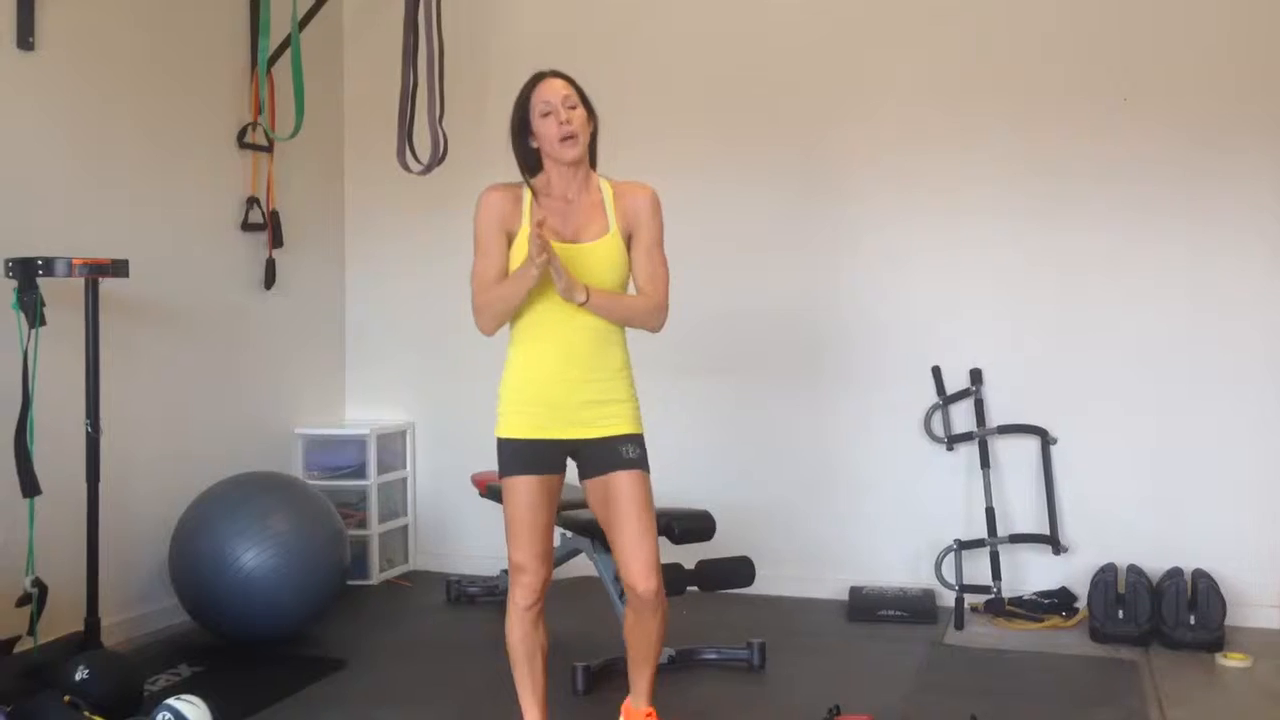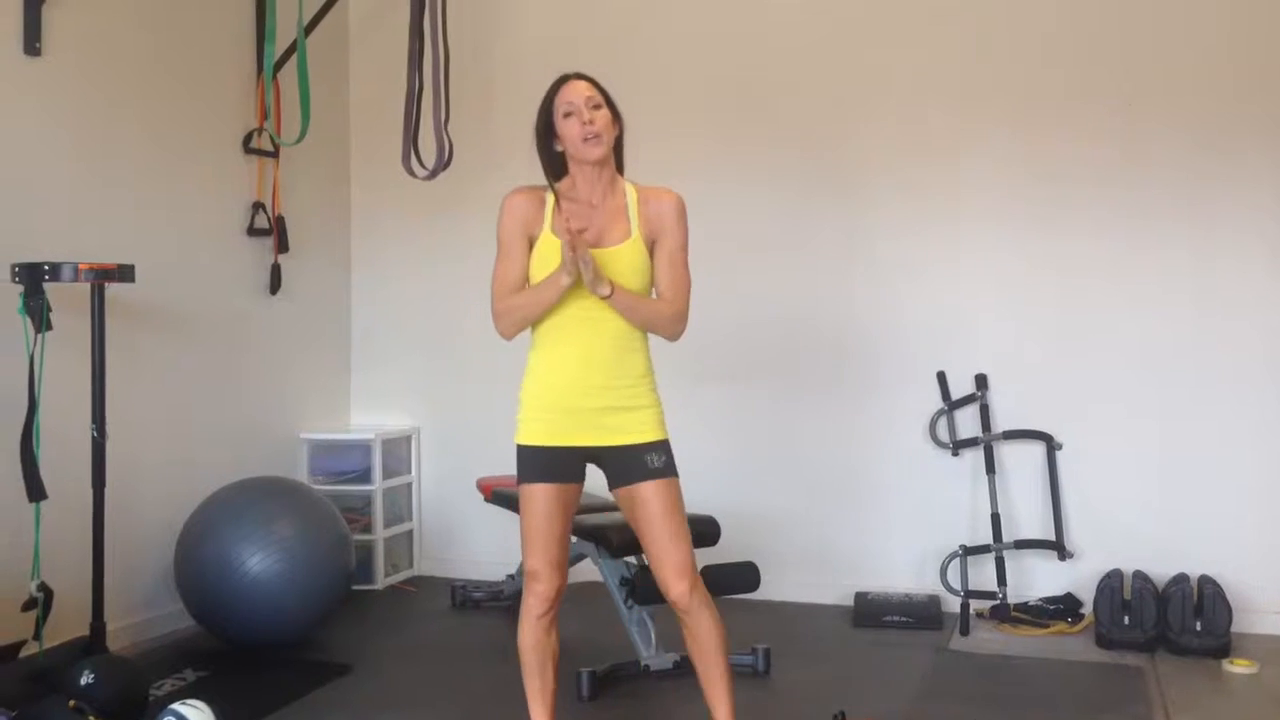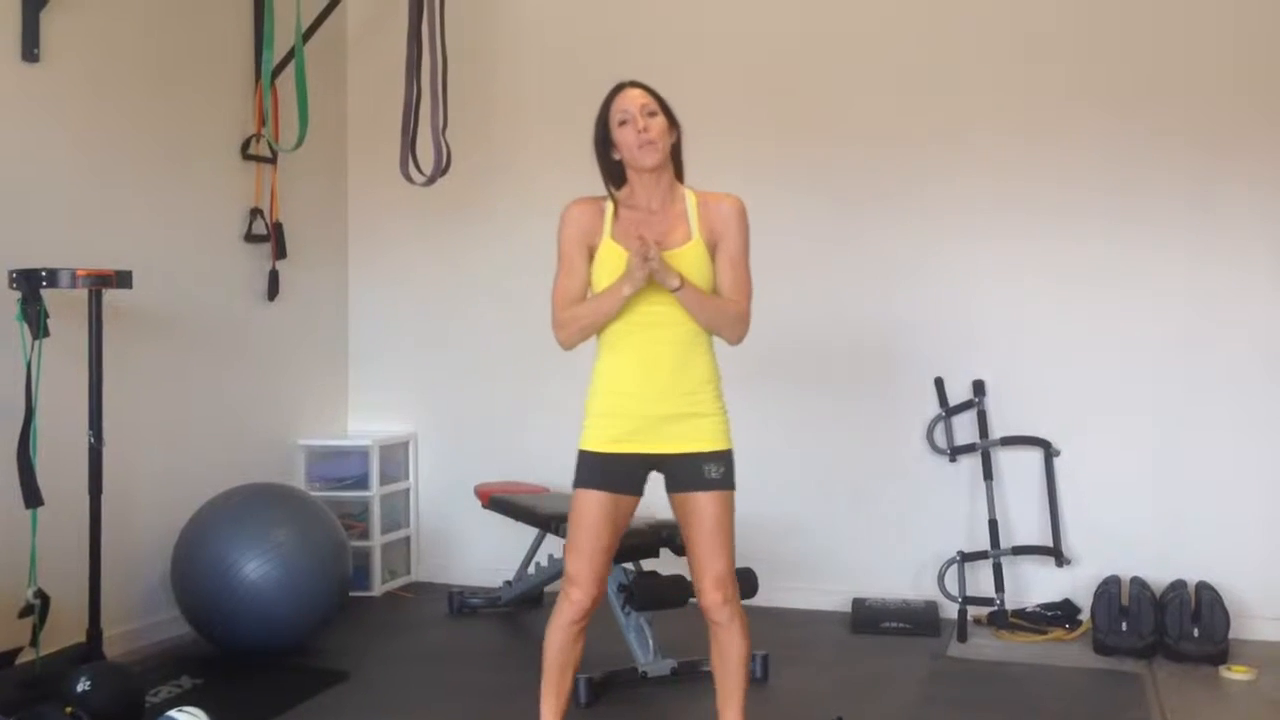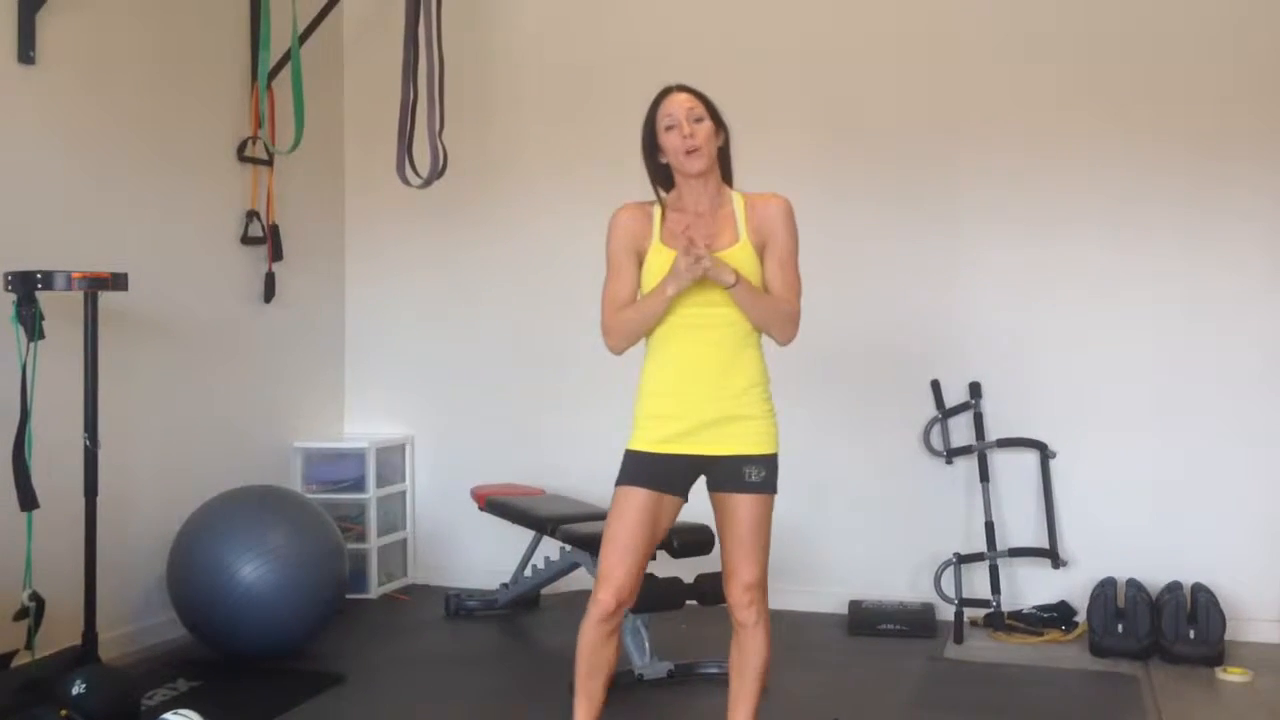
dt=0.3s
person 1, frame 1
left shoulder: (634, 201)
right shoulder: (502, 204)
left elbow: (654, 311)
right elbow: (486, 315)
left wrist: (575, 288)
right wrist: (534, 268)
left hip: (609, 413)
right hip: (530, 412)
left knee: (645, 583)
right knee: (528, 582)
person 1, frame 2
left shoulder: (660, 207)
right shoulder: (525, 207)
left elbow: (673, 319)
right elbow: (506, 319)
left wrist: (600, 282)
right wrist: (564, 274)
left hip: (633, 419)
right hip: (550, 420)
left knee: (683, 587)
right knee: (542, 589)
person 1, frame 3
left shoulder: (719, 211)
right shoulder: (585, 218)
left elbow: (736, 324)
right elbow: (565, 329)
left wrist: (672, 277)
right wrist: (631, 282)
left hip: (696, 427)
right hip: (614, 428)
left knee: (719, 597)
right knee: (578, 596)
person 1, frame 4
left shoulder: (768, 213)
right shoulder: (634, 223)
left elbow: (786, 325)
right elbow: (615, 335)
left wrist: (724, 272)
right wrist: (676, 281)
left hip: (742, 429)
right hip: (661, 430)
left knee: (746, 599)
right knee: (609, 596)
